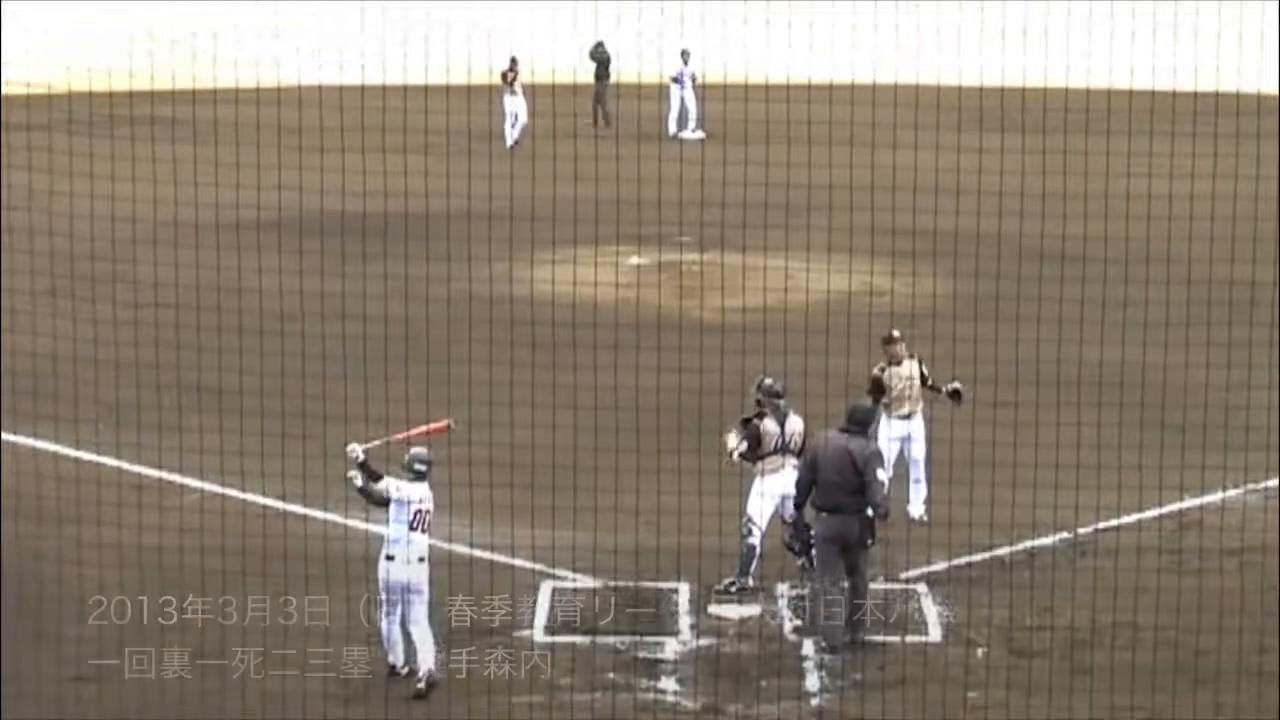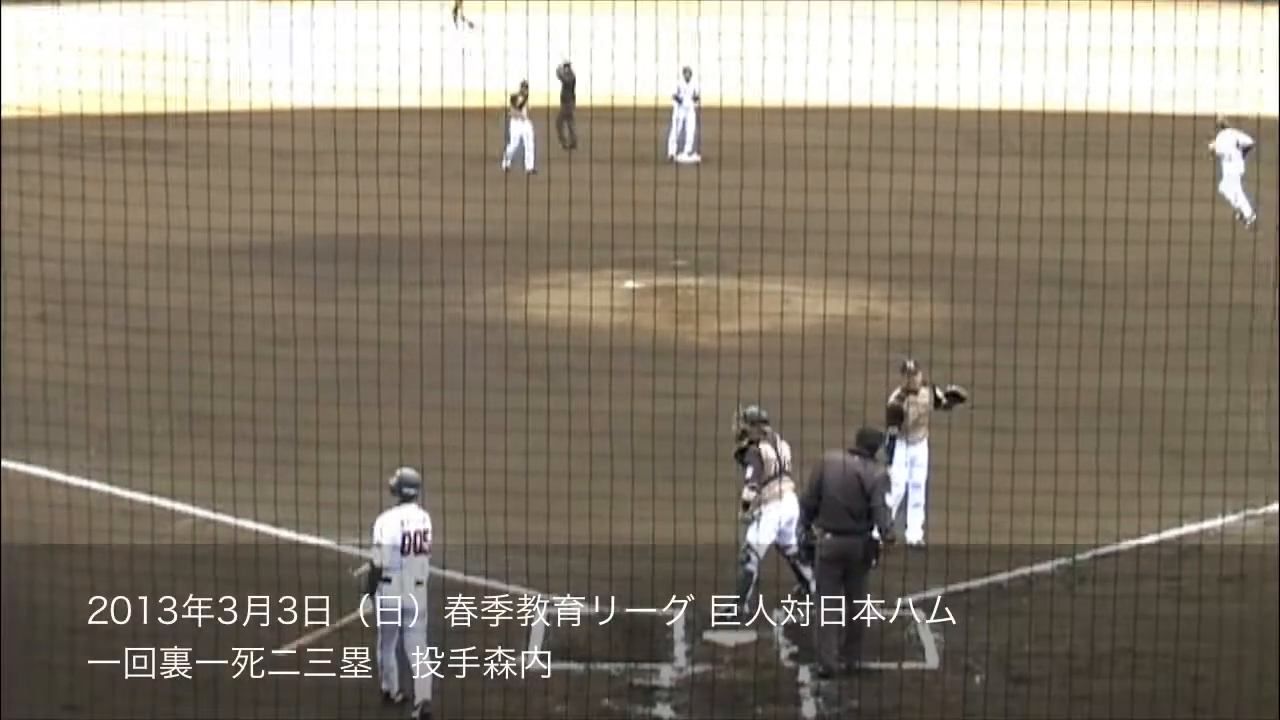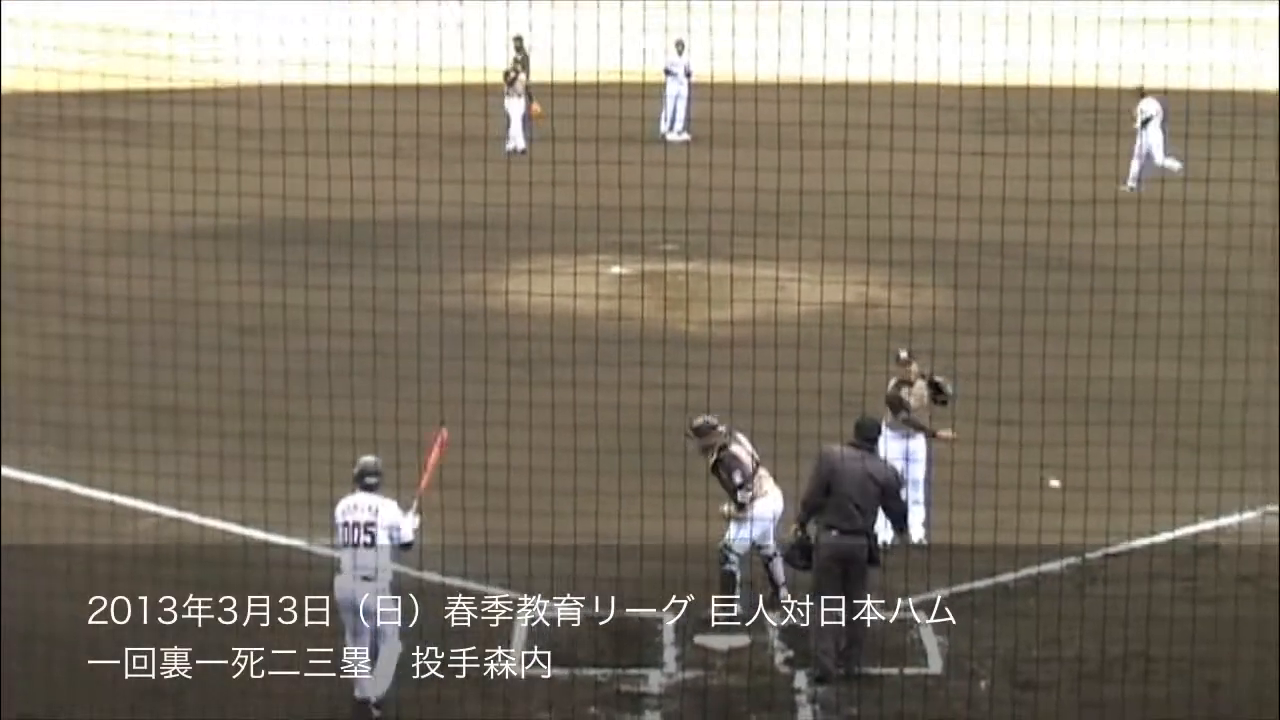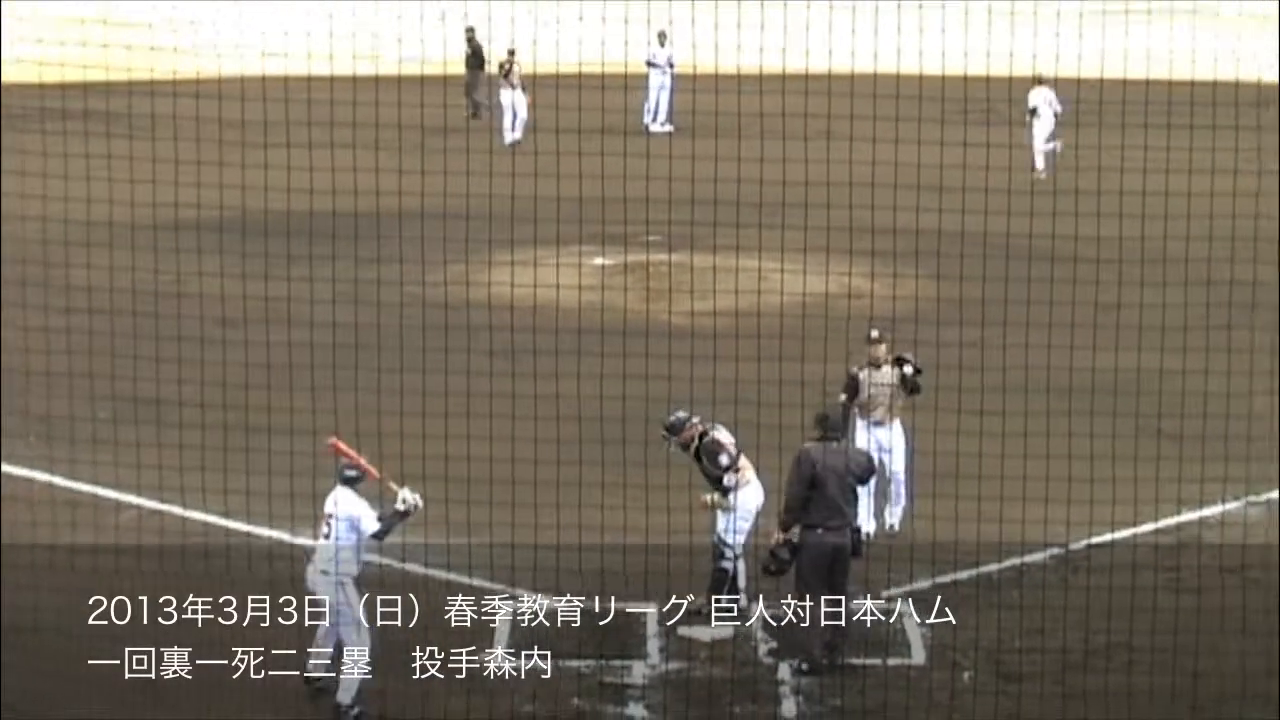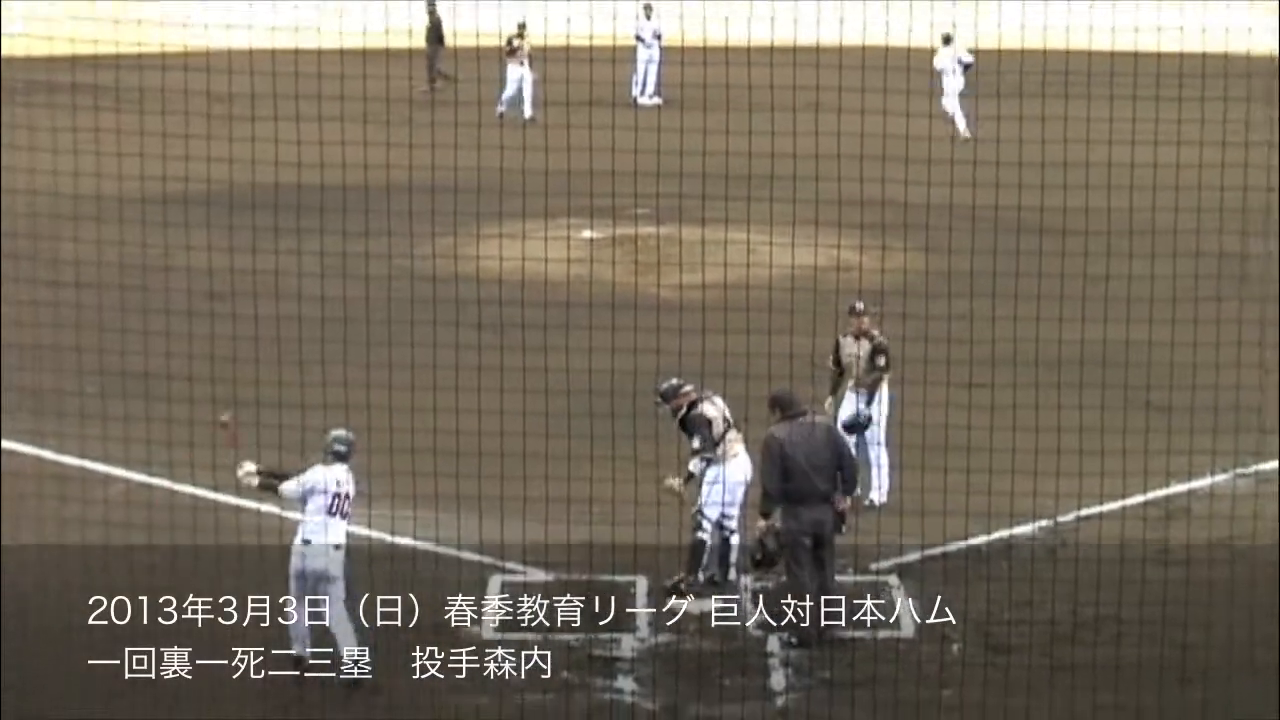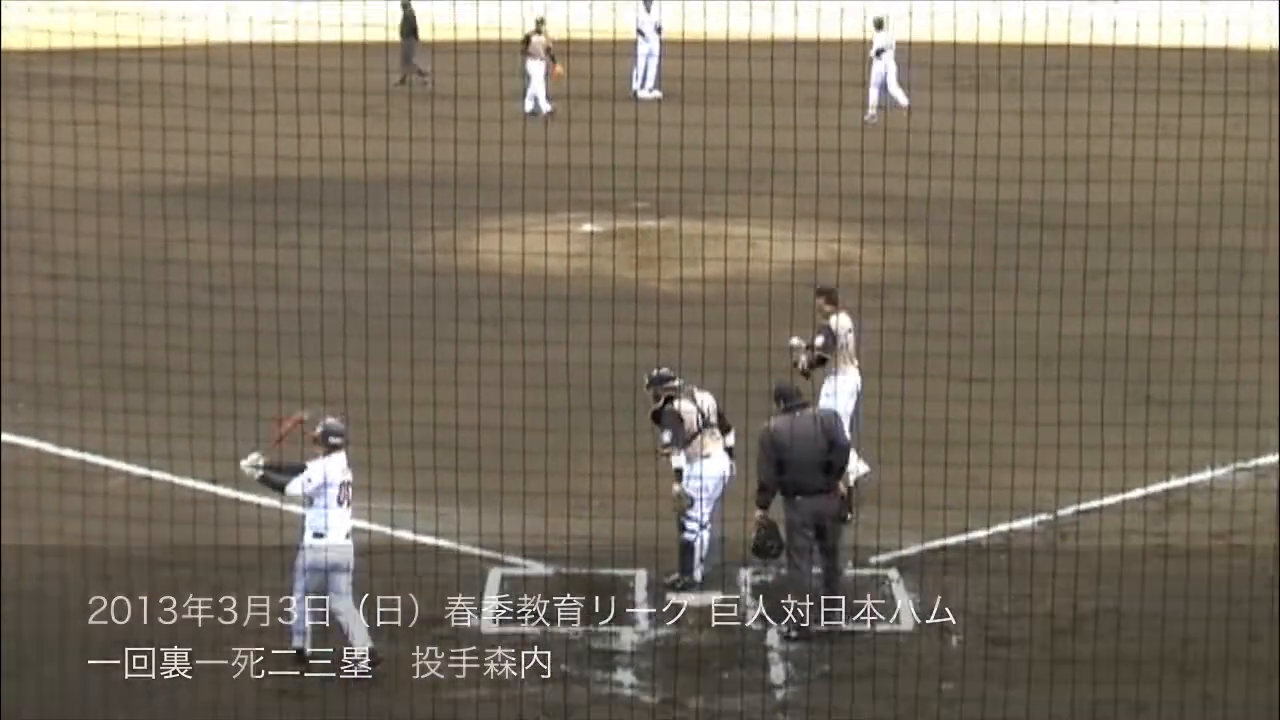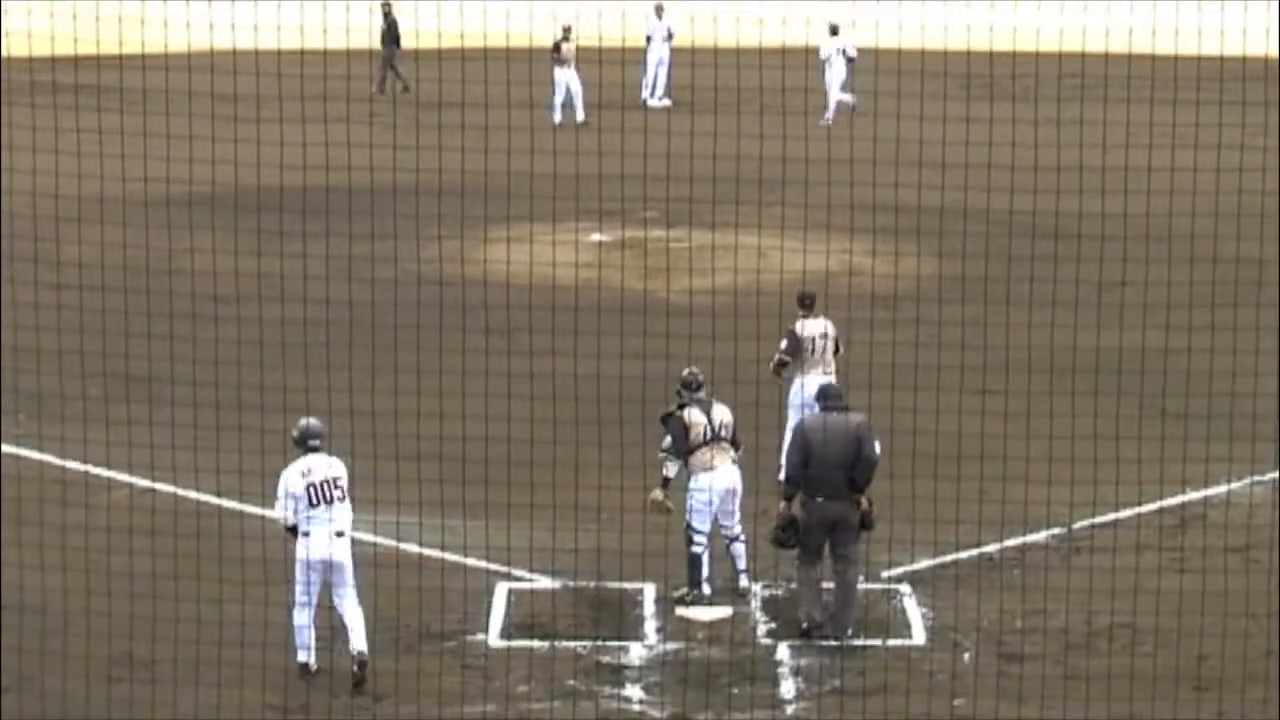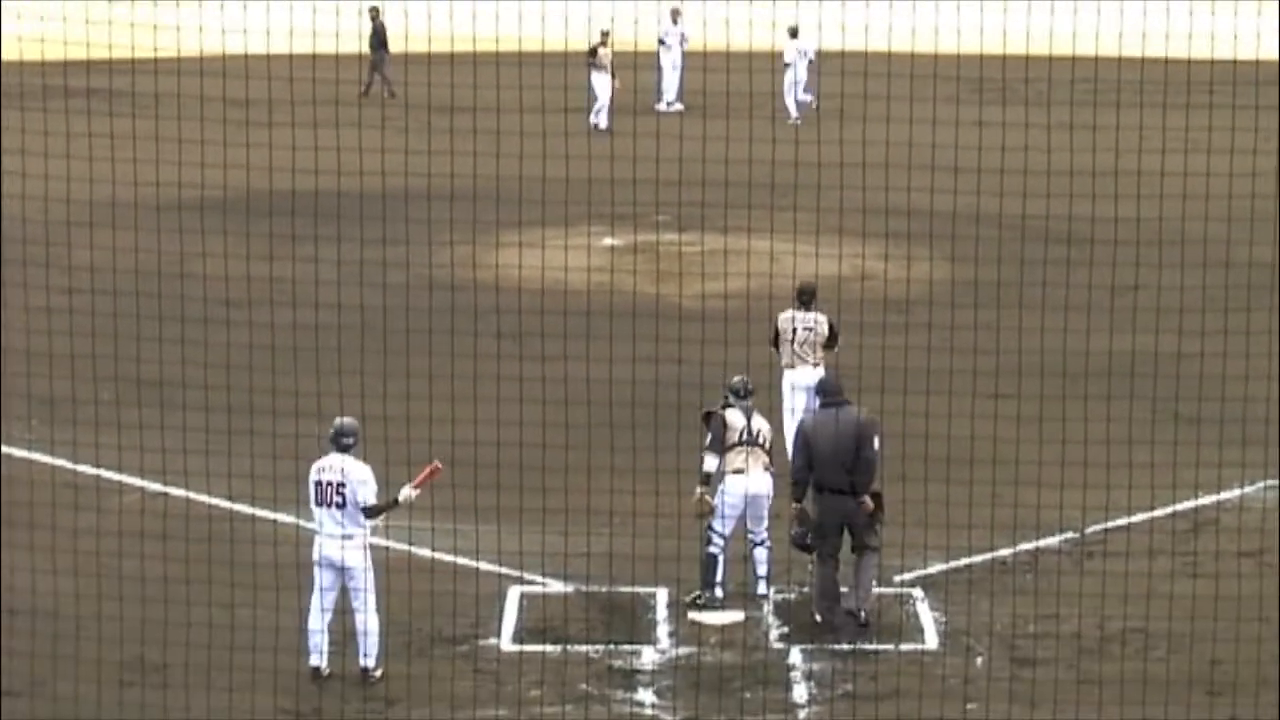
dt=0.5s
person 1, frame 1
left shoulder: (406, 489)
right shoulder: (423, 490)
left elbow: (384, 484)
right elbow: (382, 499)
left wrist: (361, 462)
right wrist: (360, 486)
left hip: (393, 565)
right hip: (419, 567)
left knee: (390, 616)
right knee: (419, 621)
left ankle: (397, 663)
right ankle: (427, 670)
person 1, frame 2
left shoulder: (387, 519)
right shoulder: (424, 517)
left elbow: (378, 562)
left wrist: (368, 596)
left hip: (389, 589)
right hip: (417, 590)
left knee: (387, 644)
right knee: (417, 648)
left ankle: (391, 691)
person 1, frame 3
left shoulder: (342, 506)
right shoulder: (388, 507)
right elbow: (407, 544)
right wrist: (411, 525)
left hip: (345, 584)
right hip: (374, 586)
left knee: (357, 642)
right knee: (389, 645)
left ankle: (363, 696)
right ankle: (372, 697)
person 1, frame 4
left shoulder: (335, 497)
right shoulder: (355, 502)
left elbow: (373, 522)
right elbow: (377, 533)
left wrist: (402, 508)
right wrist: (401, 510)
left hip: (317, 574)
right hip: (335, 580)
left knee: (330, 625)
right knee: (357, 642)
left ankle: (315, 675)
person 1, frame 5
left shoulder: (321, 473)
right shoulder: (345, 476)
left elbow: (288, 489)
right elbow: (299, 480)
left wrist: (256, 480)
right wrist: (259, 470)
left hip: (307, 551)
right hip: (333, 554)
left knee: (297, 605)
right knee: (336, 609)
left ankle: (300, 656)
person 1, frame 6
left shoulder: (324, 465)
right shoulder: (340, 460)
left elbow: (294, 489)
right elbow: (299, 470)
left wrist: (259, 474)
right wrist: (263, 463)
left hip: (316, 544)
right hip: (342, 545)
left knee: (301, 598)
right knee: (342, 602)
left ankle: (301, 649)
right ankle: (365, 650)
person 1, frame 7
left shoulder: (291, 473)
right shoulder: (337, 465)
left elbow: (288, 520)
left wrist: (299, 534)
left hip: (310, 544)
right hip: (341, 543)
left knee: (304, 606)
right knee: (349, 603)
left ankle: (305, 662)
right ankle: (359, 653)
person 1, frame 8
left shoulder: (317, 468)
right shoulder: (360, 470)
left elbow: (316, 504)
right elbow: (369, 510)
right wrist: (399, 500)
left hip: (324, 544)
right hip: (353, 546)
left knee: (320, 606)
right knee: (365, 607)
left ankle: (317, 664)
right ankle: (369, 666)
person 2, frame 1
left shoulder: (820, 442)
right shoulder: (869, 450)
left elbow: (804, 481)
right elbow: (874, 487)
left wrist: (798, 508)
right wrist: (881, 511)
left hip: (826, 520)
right hip: (856, 522)
left knee: (827, 581)
right knee: (858, 579)
left ankle: (831, 638)
right ankle: (855, 631)
person 2, frame 2
left shoulder: (827, 461)
right shoulder: (877, 473)
left elbow: (809, 498)
right elbow: (880, 509)
left wrist: (806, 524)
right wrist: (887, 536)
left hip: (829, 541)
right hip: (859, 544)
left knee: (827, 603)
right knee: (856, 603)
left ankle: (827, 663)
right ankle: (851, 658)
person 2, frame 3
left shoulder: (830, 455)
right shoulder: (885, 471)
left elbow: (813, 494)
right elbow: (896, 509)
left wrist: (801, 521)
right wrist: (903, 529)
left hip: (829, 538)
right hip: (860, 542)
left knee: (825, 603)
right knee: (856, 604)
left ankle: (825, 666)
right ankle: (850, 662)
person 2, frame 4
left shoulder: (807, 454)
right shoulder: (856, 456)
left elbow: (795, 496)
right elbow: (868, 475)
left wrist: (784, 527)
left hip: (814, 536)
right hip: (844, 536)
left knee: (811, 596)
right knee: (838, 596)
left ankle: (814, 658)
right ankle: (833, 653)
person 2, frame 5
left shoulder: (775, 436)
right shoulder: (825, 426)
left elbow: (771, 481)
right elbow: (848, 462)
left wrist: (766, 515)
right wrist: (845, 493)
left hip: (796, 512)
right hip: (826, 509)
left knee: (800, 573)
right knee: (825, 568)
left ankle: (804, 631)
right ankle: (822, 623)
person 2, frame 6
left shoulder: (772, 428)
right shoulder: (827, 416)
left elbow: (768, 474)
right elbow: (843, 447)
left wrist: (763, 506)
right wrist: (835, 479)
left hip: (797, 502)
right hip: (828, 498)
left knee: (799, 562)
right knee: (831, 556)
left ankle: (802, 623)
person 2, frame 7
left shoulder: (805, 425)
right shoulder: (860, 423)
left elbow: (794, 467)
right elbow: (870, 460)
left wrist: (787, 499)
right wrist: (859, 491)
left hip: (815, 503)
right hip: (848, 505)
left knee: (809, 560)
right knee: (846, 565)
left ankle: (810, 617)
right ankle: (842, 626)
person 2, frame 8
left shoulder: (808, 424)
right shoulder: (863, 419)
left elbow: (801, 466)
right elbow: (868, 460)
left wrist: (797, 500)
right wrist: (864, 493)
left hip: (825, 500)
right hip: (857, 500)
left knee: (826, 558)
right knee: (868, 552)
left ankle: (827, 615)
right ankle: (861, 606)
person 3, frame 1
left shoulder: (758, 423)
right shoulder: (796, 419)
left elbow: (745, 456)
right elbow: (800, 451)
left wrist: (733, 444)
left hip: (768, 480)
right hip: (791, 477)
left knee: (753, 529)
left ankle: (743, 578)
person 3, frame 2
left shoulder: (753, 450)
right shoulder: (778, 442)
left elbow: (752, 484)
left wrist: (746, 509)
left hip: (771, 509)
right hip: (790, 503)
left knee: (749, 557)
right knee: (792, 549)
left ankle: (742, 607)
right ankle: (810, 587)
person 3, frame 3
left shoulder: (726, 456)
right shoulder: (733, 437)
left elbow: (744, 488)
left wrist: (736, 510)
left hip: (758, 506)
right hip: (773, 497)
left knee: (729, 555)
right knee: (767, 548)
right ankle: (781, 593)
person 3, frame 4
left shoulder: (708, 444)
right shoulder: (711, 431)
left elbow: (731, 468)
left wrist: (721, 497)
left hip: (739, 496)
right hip: (751, 490)
left knee: (723, 548)
right knee: (734, 547)
left ankle: (715, 601)
right ankle: (736, 598)
person 3, frame 5
left shoulder: (696, 415)
right shoulder: (711, 400)
left elbow: (702, 453)
right elbow: (733, 430)
left wrist: (684, 481)
left hip: (723, 469)
right hip: (740, 463)
left knee: (703, 522)
right knee: (729, 522)
left ankle: (692, 578)
right ankle: (727, 574)
person 3, frame 6
left shoulder: (670, 410)
right shoulder: (704, 396)
left elbow: (674, 447)
right elbow: (727, 429)
left wrist: (677, 481)
right wrist: (730, 457)
left hip: (699, 467)
right hip: (720, 462)
left knee: (689, 522)
right knee: (703, 519)
left ankle: (689, 576)
right ankle: (697, 566)
person 3, frame 7
left shoulder: (681, 416)
right shoulder: (723, 410)
left elbow: (673, 454)
left wrist: (663, 487)
left hip: (705, 479)
right hip: (731, 473)
left knee: (697, 535)
right knee: (733, 530)
left ankle: (699, 590)
right ankle: (743, 580)
person 3, frame 8
left shoulder: (723, 416)
right shoulder: (763, 422)
left elbow: (713, 451)
left wrist: (703, 484)
left hip: (735, 481)
right hip: (763, 481)
left knee: (716, 537)
right knee: (759, 535)
left ankle: (711, 592)
right ankle: (762, 587)
person 4, frame 1
left shoulder: (915, 360)
right shoulder: (880, 373)
left elbow: (927, 382)
right elbow: (872, 404)
left wrist: (945, 390)
left hip: (915, 420)
right hip: (891, 423)
left knee: (918, 466)
right knee: (883, 466)
left ankle: (917, 509)
person 4, frame 2
left shoulder: (928, 389)
right shoulder: (897, 401)
left elbow: (942, 403)
right elbow: (892, 436)
left wrist: (951, 399)
right wrist: (890, 464)
left hip: (923, 446)
right hip: (903, 447)
left knee: (921, 490)
right knee: (896, 490)
left ankle: (914, 535)
person 4, frame 3
left shoulder: (925, 380)
right shoulder: (894, 392)
left elbow: (942, 401)
right elbow: (909, 421)
left wrist: (943, 392)
right wrist: (936, 434)
left hip: (917, 438)
right hip: (893, 438)
left knee: (917, 485)
left ankle: (916, 533)
right ankle: (882, 534)
person 4, frame 4
left shoulder: (898, 367)
right shoulder: (857, 373)
left elbow: (913, 391)
right elbow: (846, 405)
left wrist: (914, 373)
left hip: (892, 428)
right hip: (866, 428)
left knee: (897, 475)
left ankle: (893, 517)
right ankle: (866, 526)
person 4, frame 5
left shoulder: (878, 342)
right shoulder: (843, 340)
left elbow: (878, 376)
right elbow: (837, 369)
left wrist: (867, 407)
right wrist: (832, 395)
left hip: (875, 396)
right hip: (852, 394)
left knee: (875, 444)
right knee: (844, 439)
left ankle: (879, 493)
person 4, frame 6
left shoulder: (827, 324)
right shoulder: (844, 318)
left elbow: (822, 355)
left wrist: (804, 364)
right wrist: (806, 346)
left hip: (837, 380)
right hip: (852, 378)
right knee: (841, 428)
left ankle: (857, 466)
person 4, frame 7
left shoulder: (796, 329)
right shoulder: (828, 325)
left elbow: (785, 356)
right elbow: (837, 350)
left wrist: (775, 365)
left hip: (804, 380)
right hip: (827, 380)
left knee: (794, 425)
person 4, frame 8
left shoulder: (783, 318)
right shoulder: (824, 321)
left elbow: (775, 347)
right elbow: (833, 346)
left hip: (792, 374)
right hip: (815, 373)
left knee: (792, 422)
